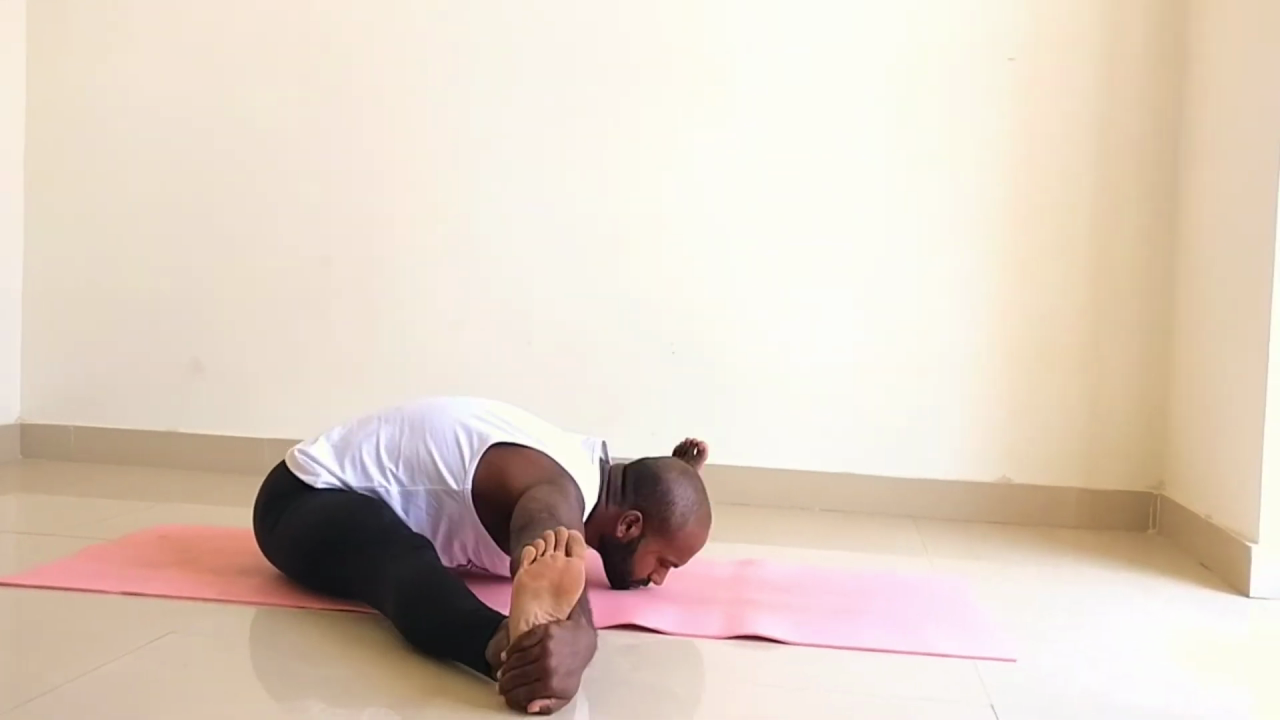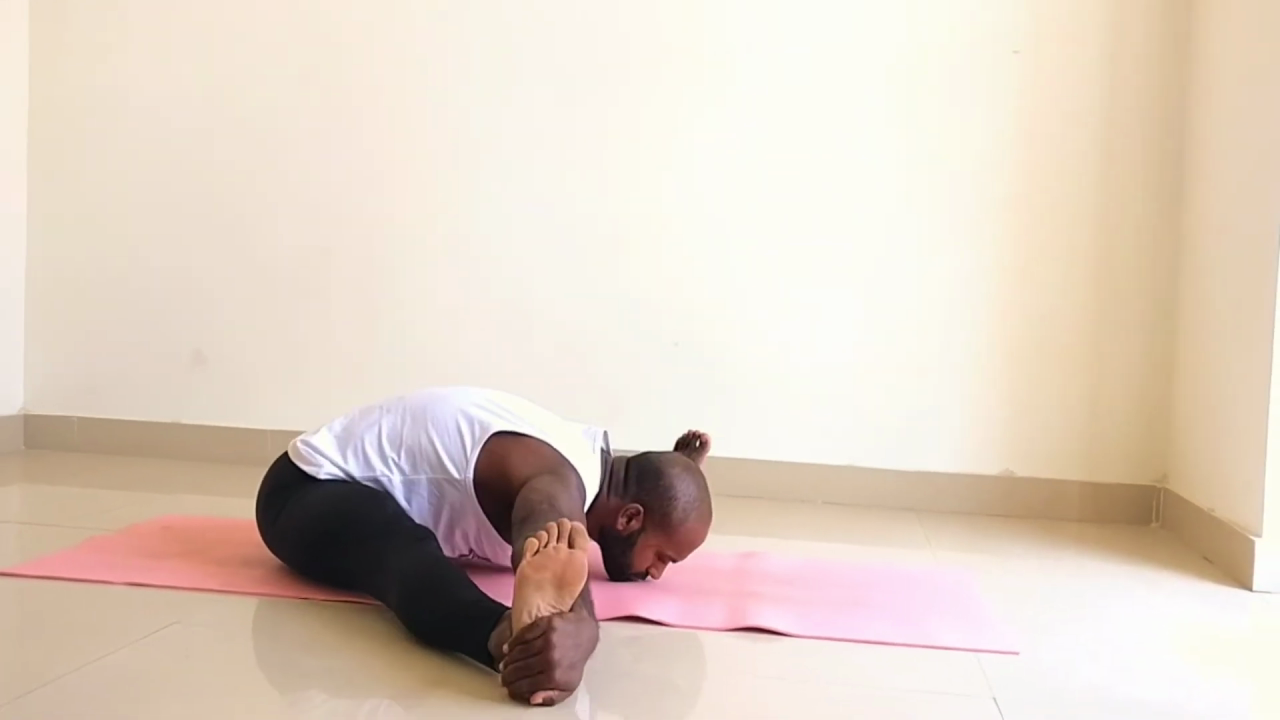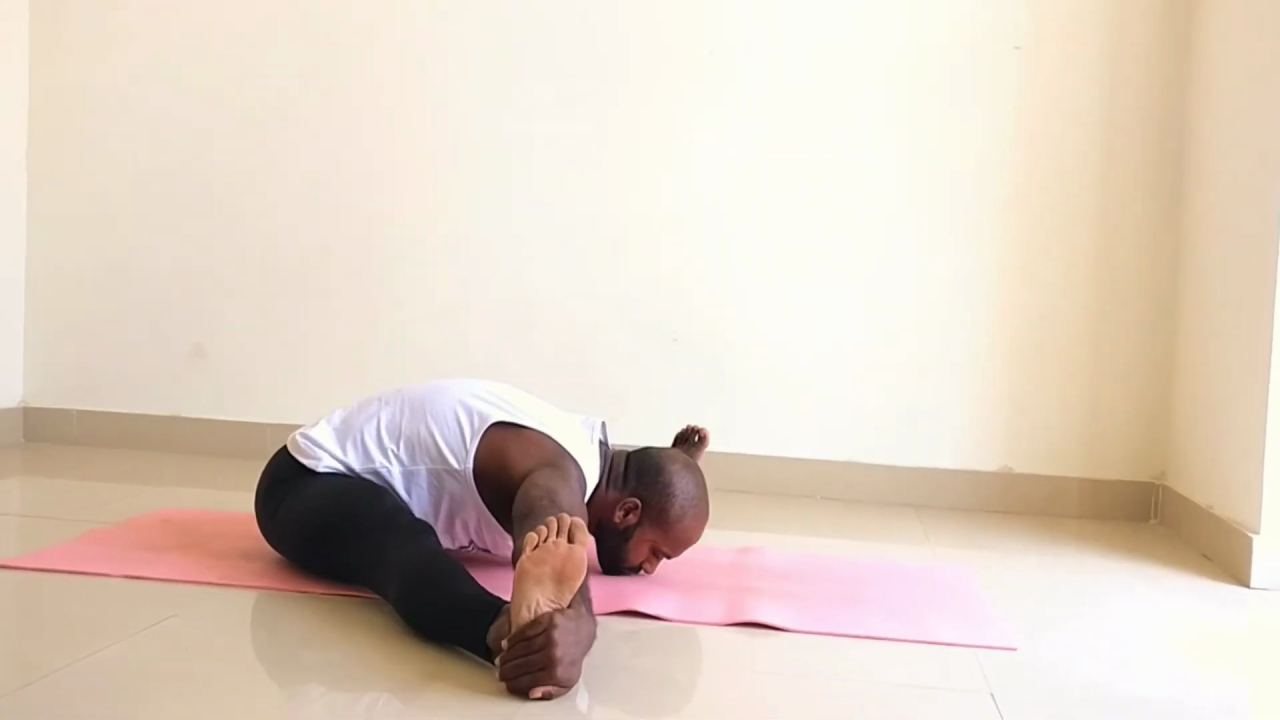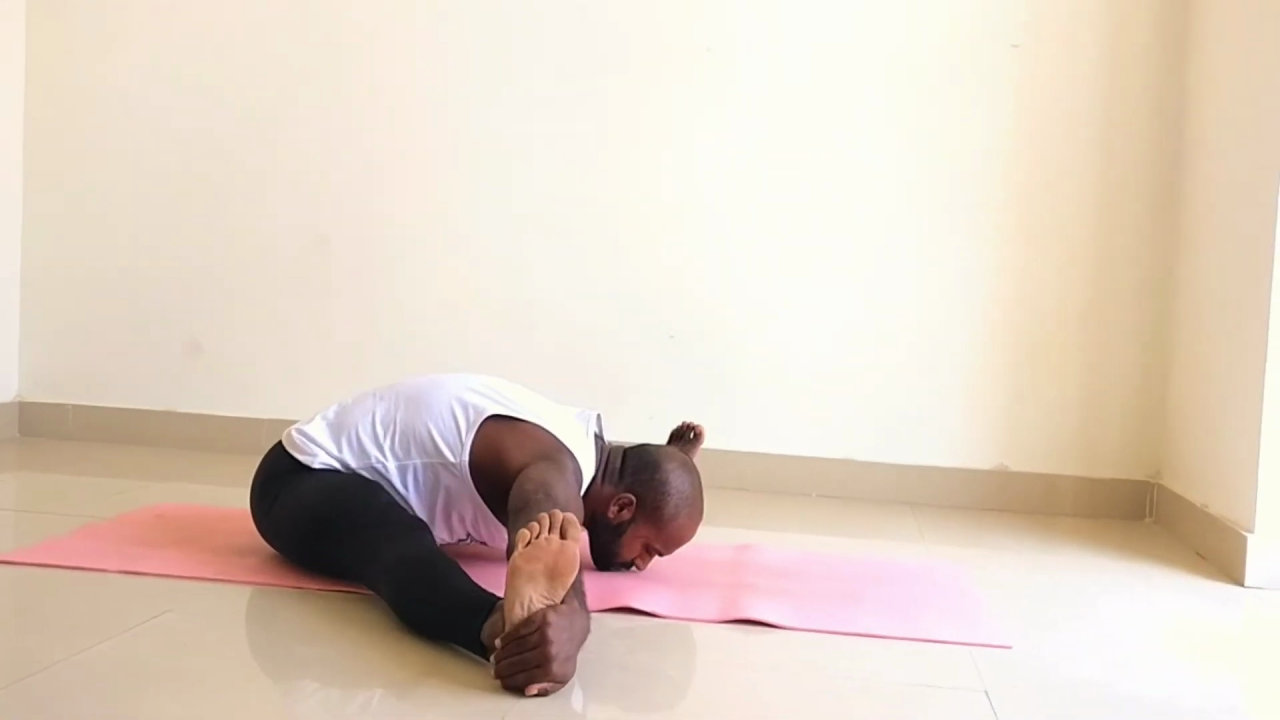
dt=0.1s
person 1, frame 1
left shoulder: (593, 468)
right shoulder: (558, 493)
right elbow: (547, 566)
left wrist: (675, 476)
right wrist: (575, 637)
left hip: (364, 480)
right hip: (307, 497)
right knee: (404, 560)
person 1, frame 2
left shoulder: (594, 458)
right shoulder: (559, 485)
right elbow: (549, 553)
left wrist: (679, 469)
right wrist: (578, 629)
left hip: (370, 475)
right hip: (309, 489)
right knee: (406, 551)
person 1, frame 3
left shoulder: (592, 449)
right shoulder: (559, 477)
right elbow: (553, 561)
left wrist: (672, 465)
right wrist: (575, 624)
left hip: (373, 465)
right hip: (308, 481)
right knee: (405, 544)
person 1, frame 4
left shoulder: (588, 443)
right shoulder: (554, 472)
right elbow: (547, 555)
left wrist: (667, 462)
right wrist: (568, 621)
left hip: (369, 464)
right hip: (303, 478)
right knee: (398, 541)
